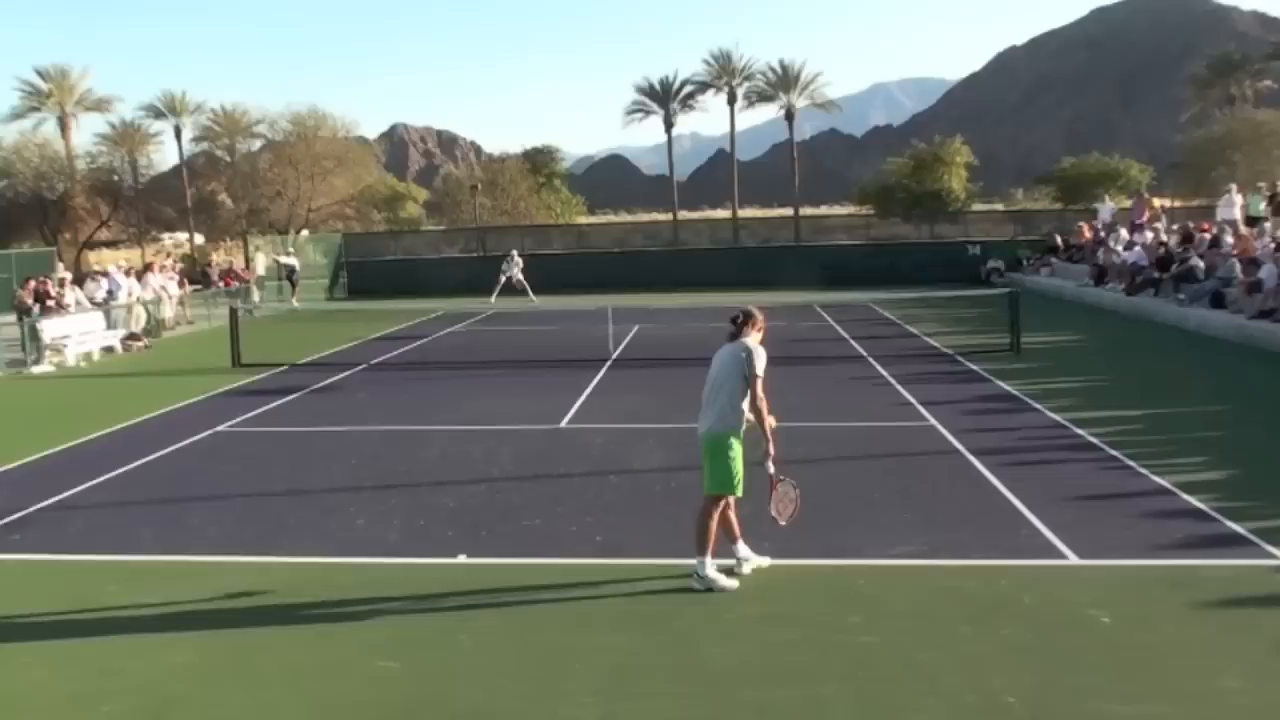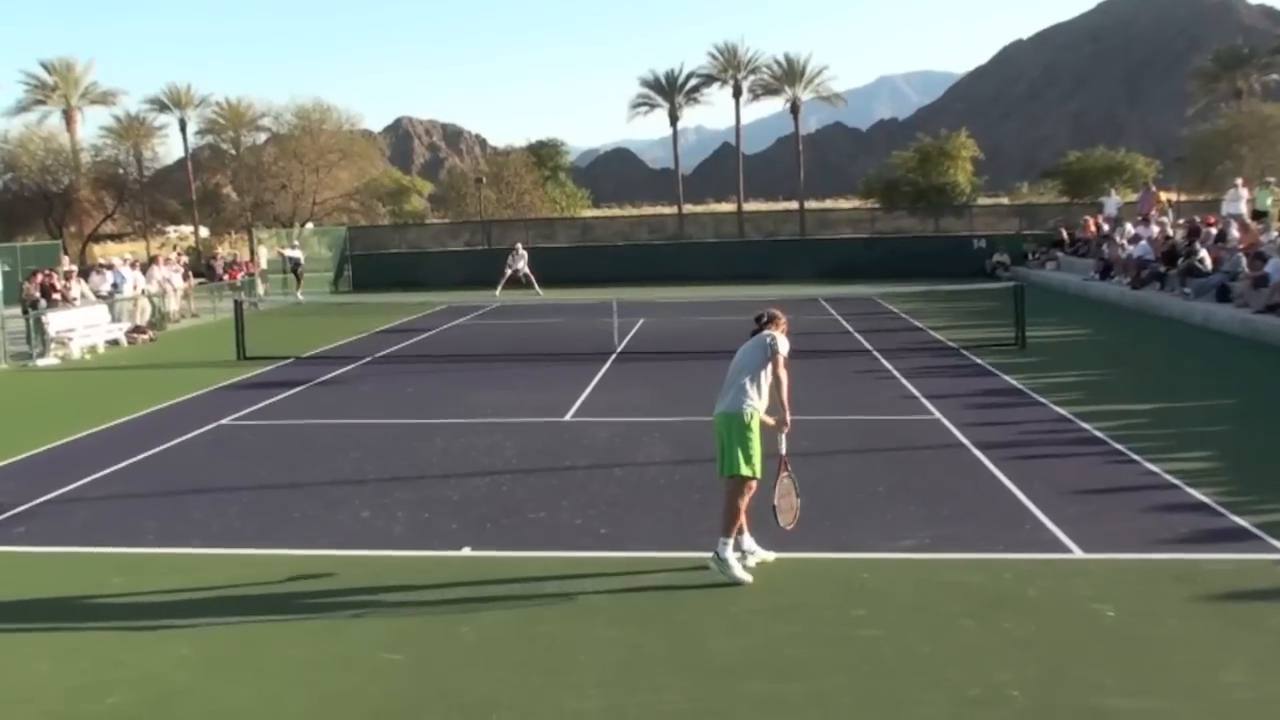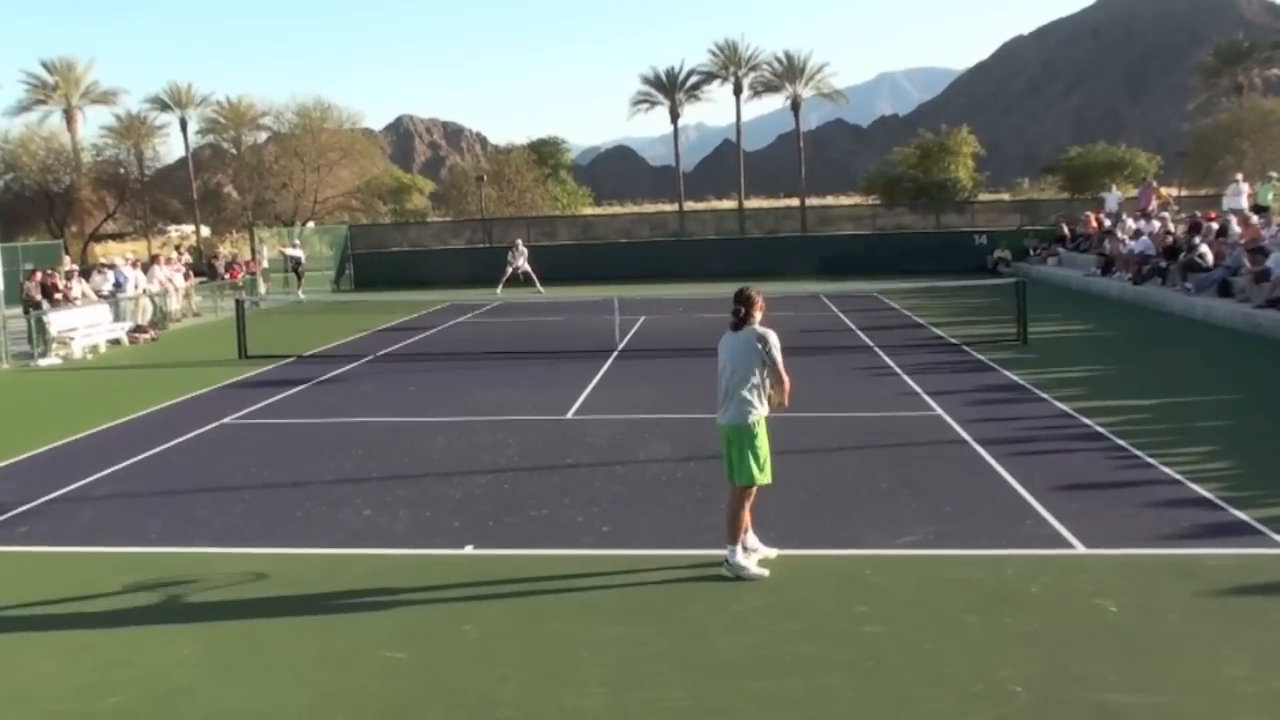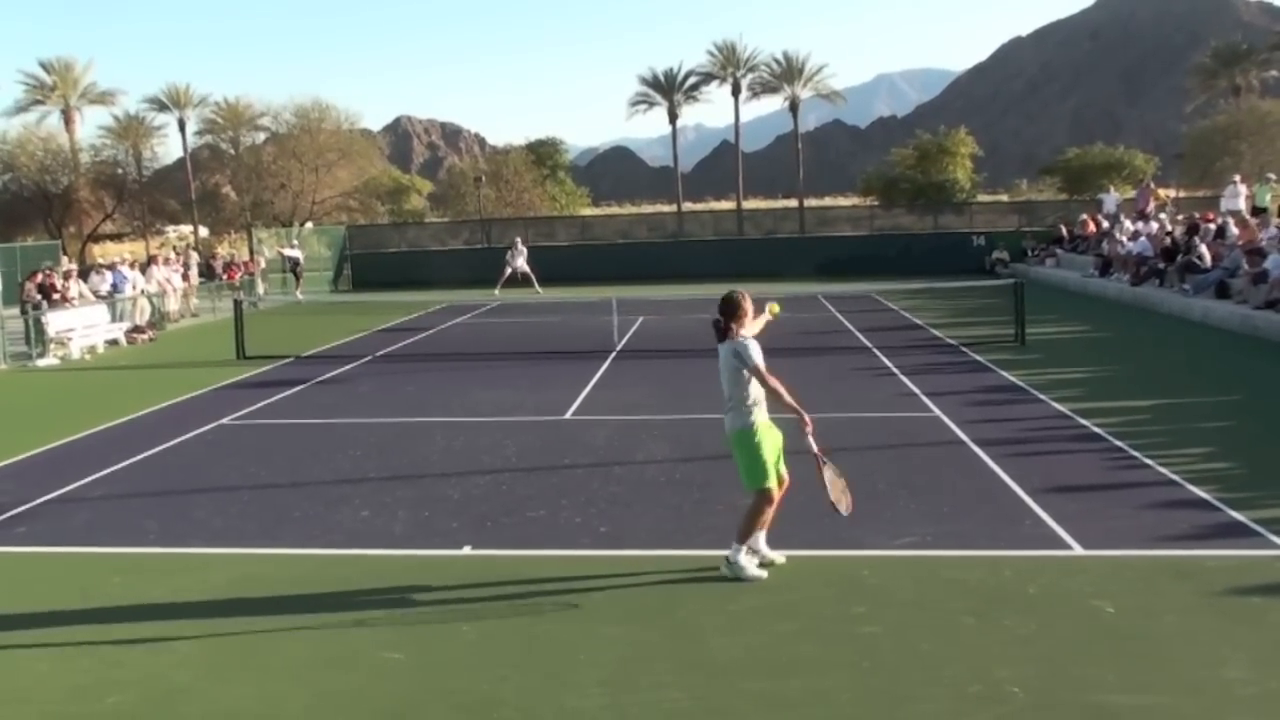
dt=0.7s
person 1, frame 1
left shoulder: (724, 351)
right shoulder: (753, 350)
right elbow: (757, 398)
left wrist: (759, 419)
right wrist: (768, 439)
left hip: (710, 430)
right hip: (724, 433)
left knee: (726, 496)
right knee: (715, 499)
left ankle: (743, 554)
right ankle: (703, 570)
person 1, frame 2
left shoulder: (750, 346)
right shoulder: (776, 339)
right elbow: (778, 371)
left wrist: (770, 421)
right wrist: (785, 410)
left hip: (724, 414)
right hip: (741, 415)
left knee: (735, 484)
right knee: (745, 484)
left ankle: (747, 547)
right ankle: (723, 553)
person 1, frame 3
left shoulder: (727, 339)
right shoulder: (764, 336)
right elbow: (782, 381)
left wrist: (765, 393)
right wrist: (782, 398)
left hip: (727, 419)
right hip: (747, 420)
left knee: (742, 487)
right knee: (744, 489)
left ankle: (749, 544)
right ankle: (733, 559)
person 1, frame 4
left shoulder: (730, 340)
right shoulder: (743, 346)
left elbow: (749, 328)
right elbow: (767, 381)
left wrist: (765, 317)
right wrist: (798, 411)
left hip: (758, 423)
right hip: (748, 427)
left knee: (780, 482)
right knee: (765, 494)
left ankle: (756, 547)
right ankle: (735, 558)
